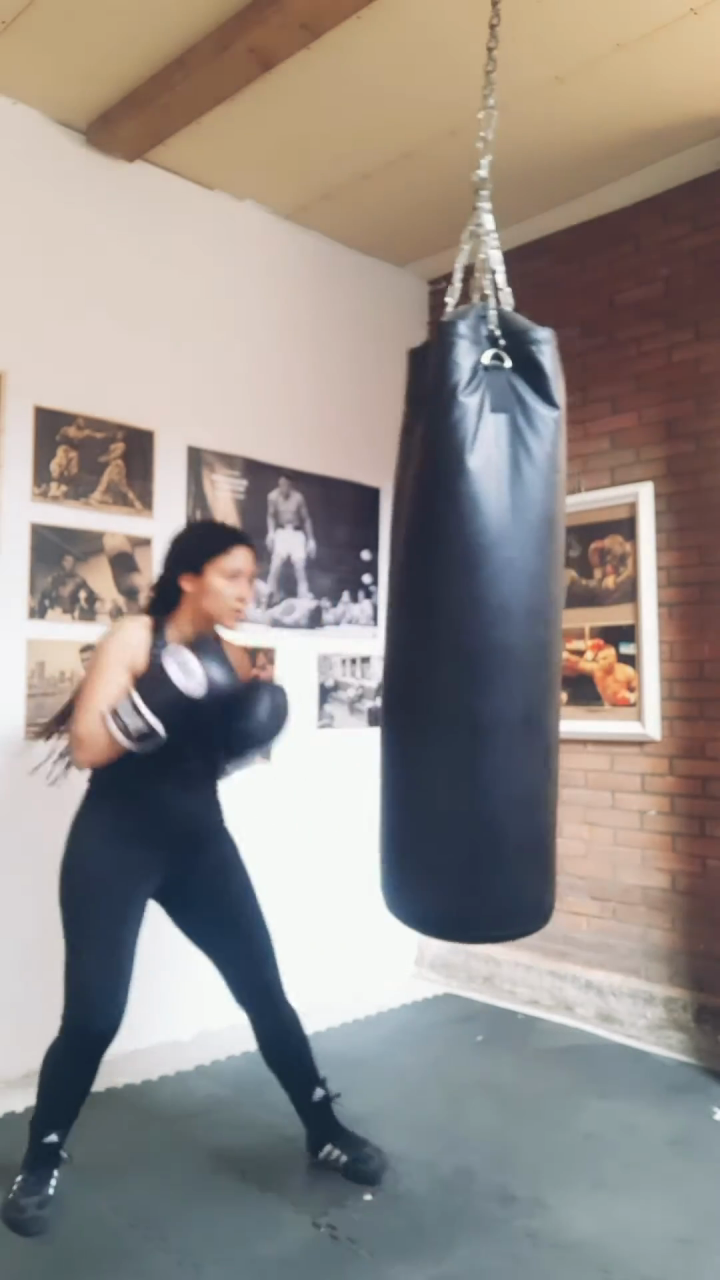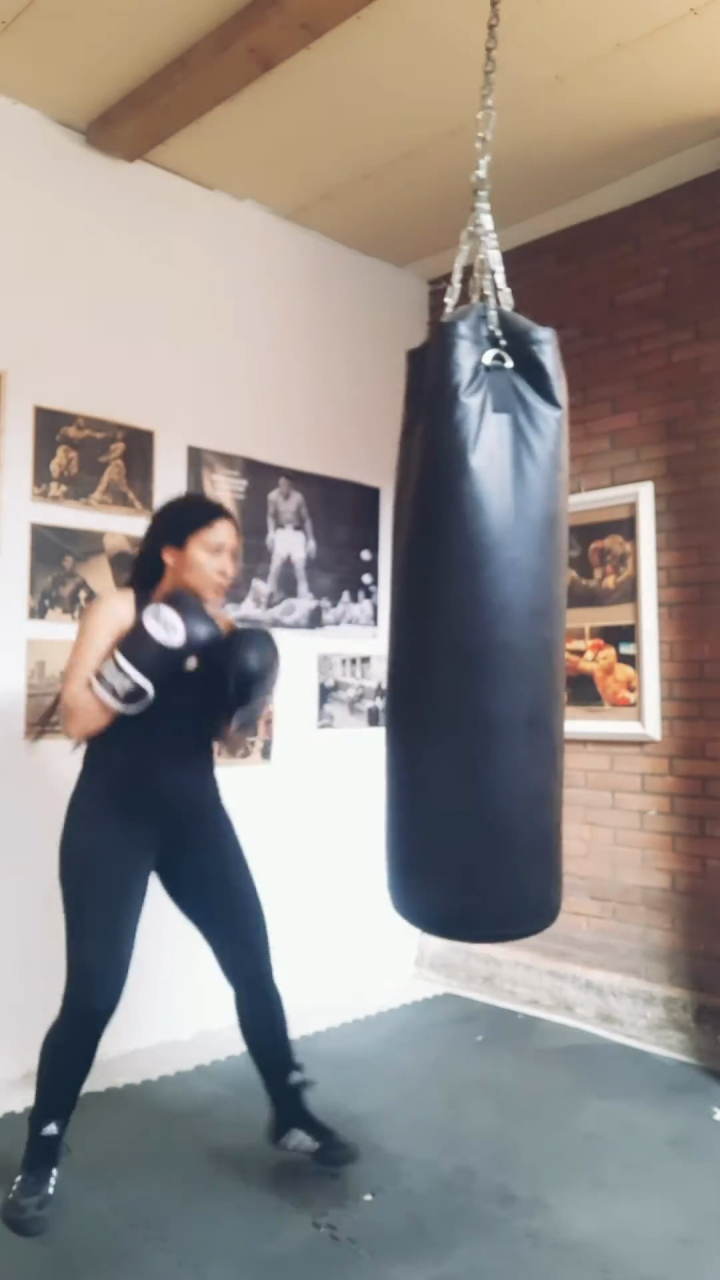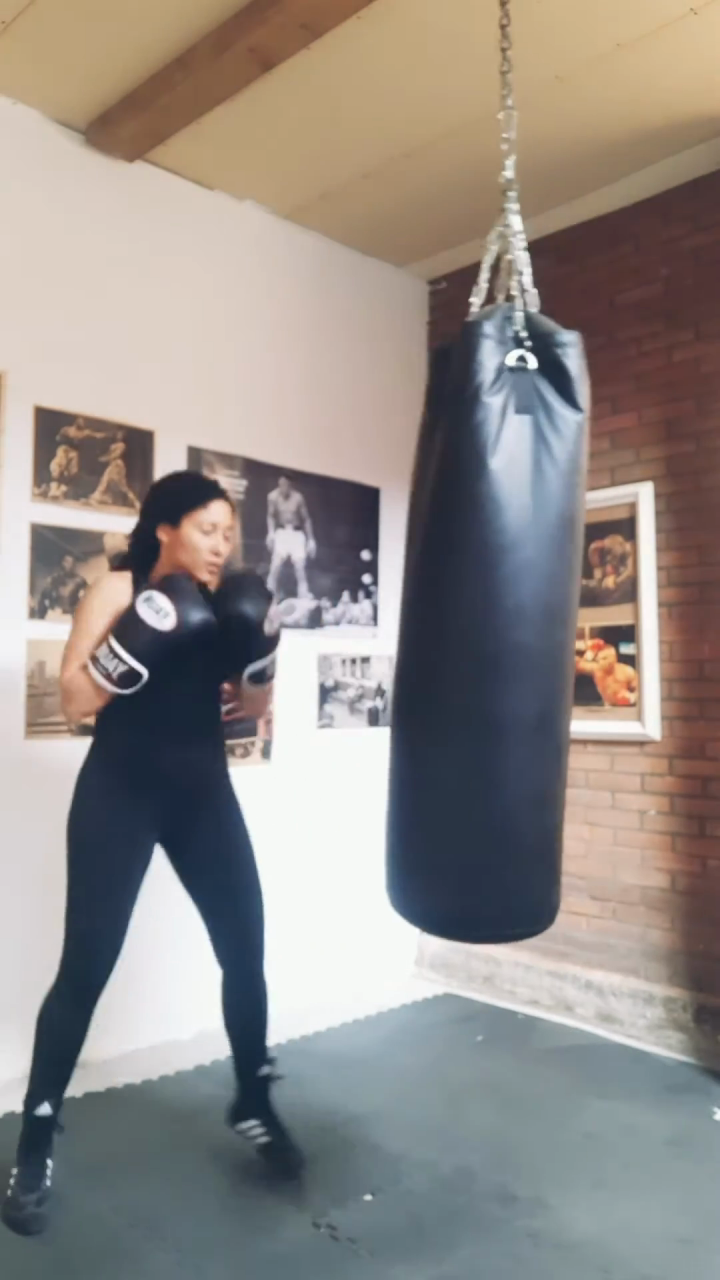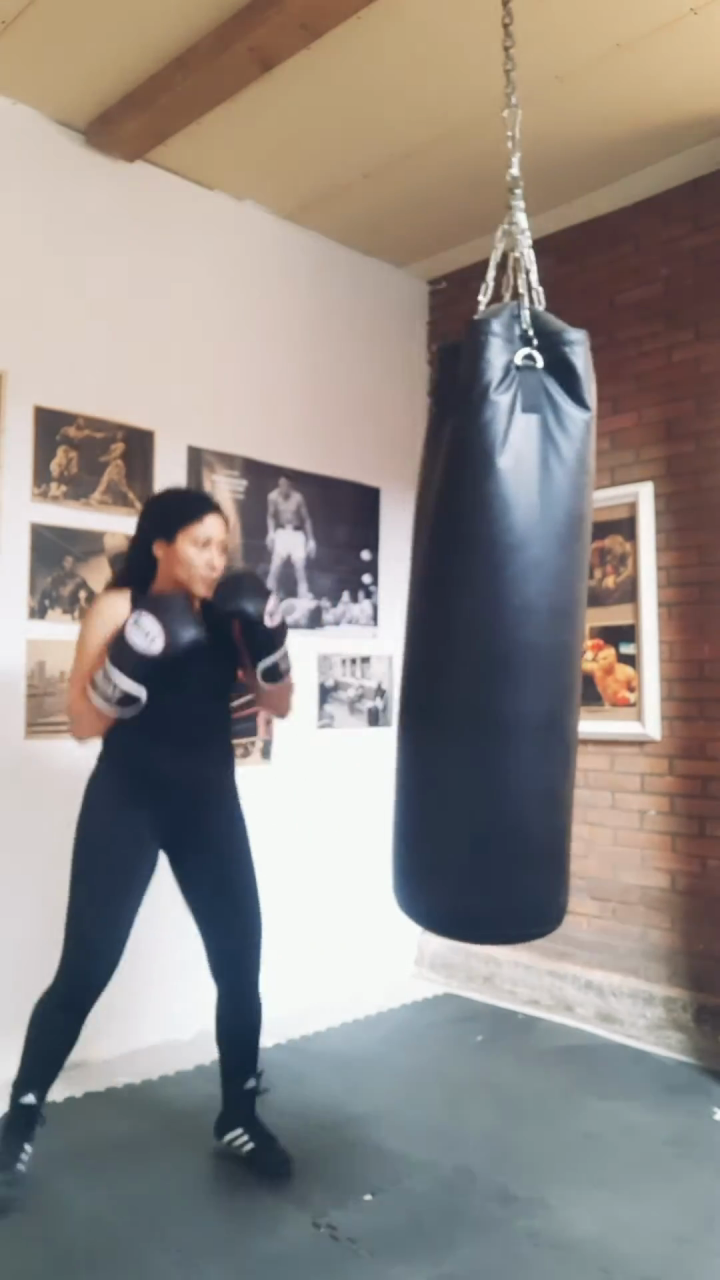
dt=0.1s
person 1, frame 1
left shoulder: (224, 655)
right shoulder: (134, 639)
right elbow: (85, 746)
left wrist: (250, 730)
right wrist: (162, 692)
left hip: (197, 840)
right hip: (114, 842)
left knee: (264, 990)
right knee: (93, 1015)
left ankle: (324, 1130)
person 1, frame 2
left shoulder: (218, 628)
right shoulder: (118, 611)
right elbow: (78, 719)
left wrist: (249, 691)
right wrist: (145, 654)
left hip: (196, 816)
right hip: (110, 818)
left knee: (255, 969)
right knee: (92, 997)
left ankle: (291, 1114)
person 1, frame 3
left shoulder: (227, 602)
right shoulder: (116, 592)
left elbow: (256, 706)
right elbow: (76, 704)
left wrist: (261, 642)
right wrist: (142, 634)
left hip: (204, 791)
right hip: (120, 792)
left knee: (246, 954)
right knee: (87, 969)
left ankle: (254, 1107)
person 1, frame 4
left shoulder: (228, 609)
right shoulder: (117, 610)
left elbow: (278, 707)
right elbow: (85, 724)
left wrist: (268, 637)
right wrist: (136, 659)
left hip: (209, 802)
right hip: (127, 802)
left knee: (240, 968)
right knee: (85, 972)
left ankle: (239, 1118)
